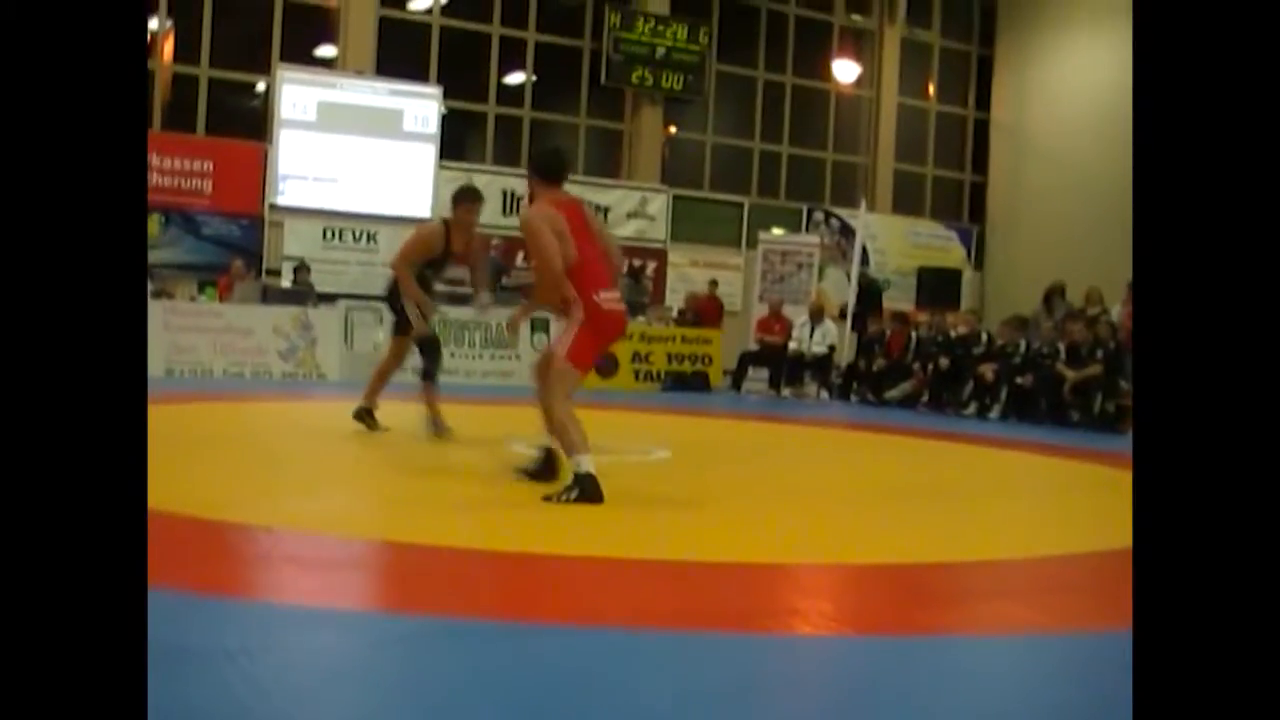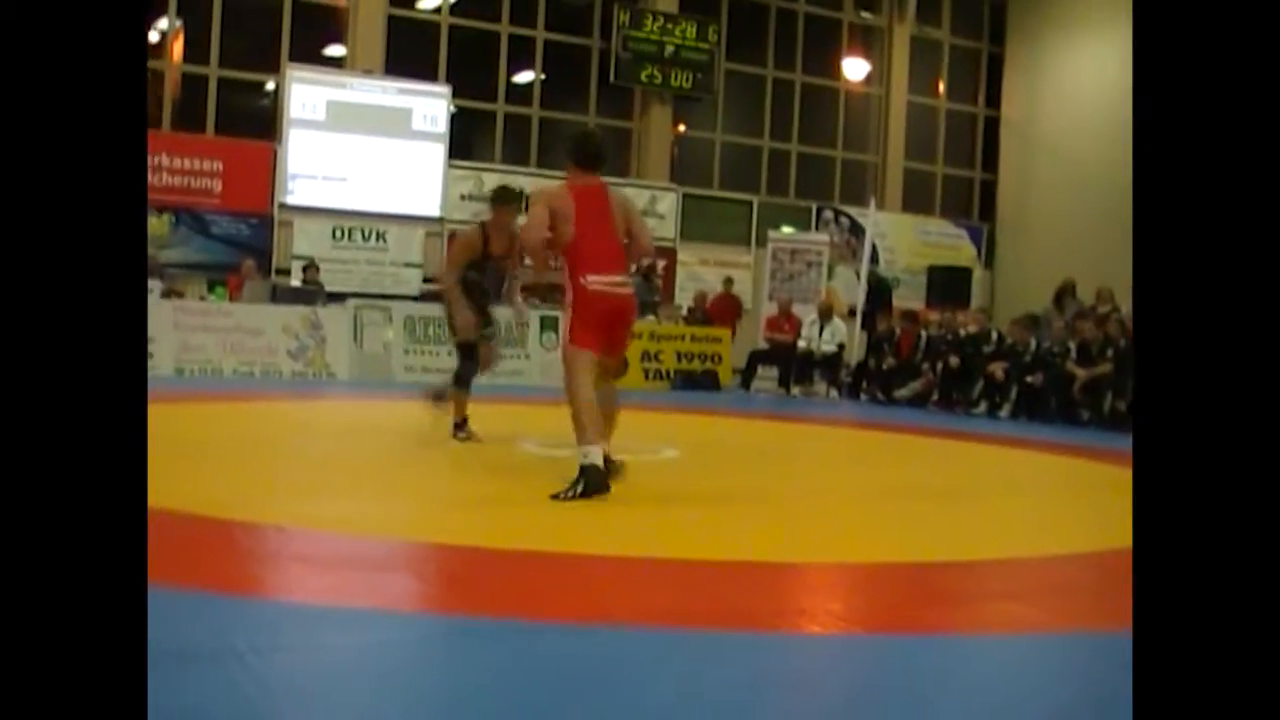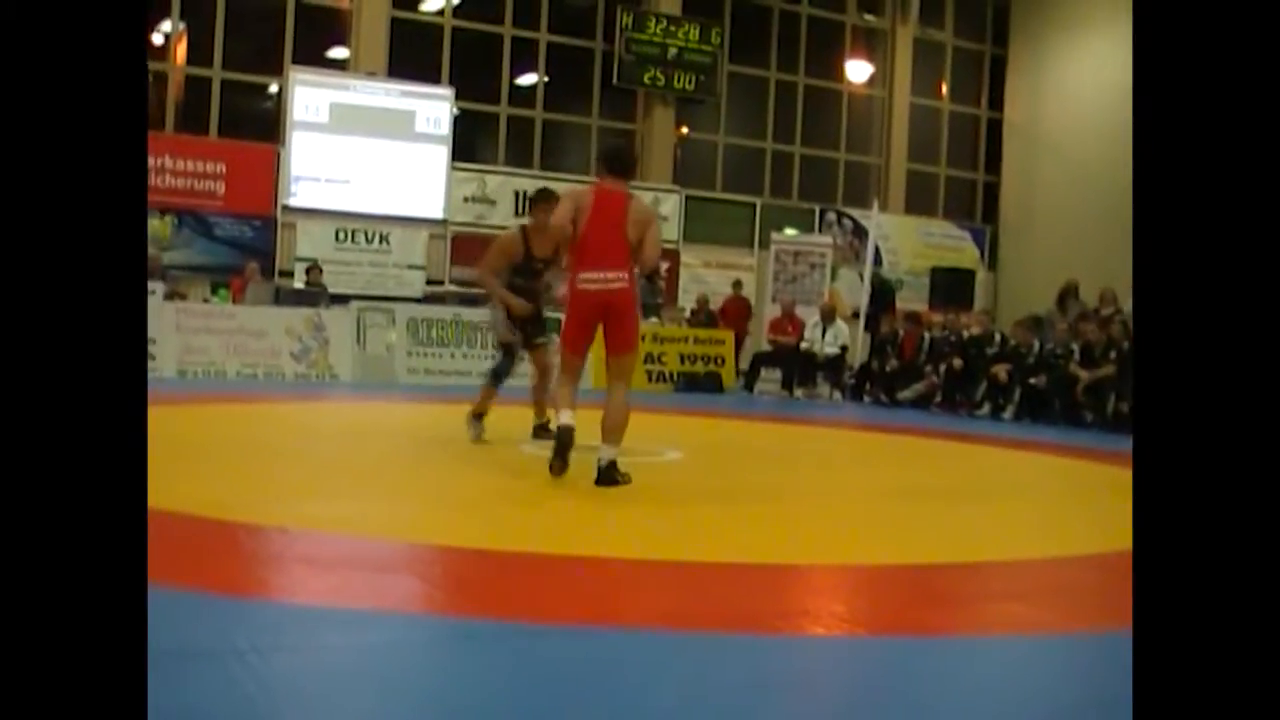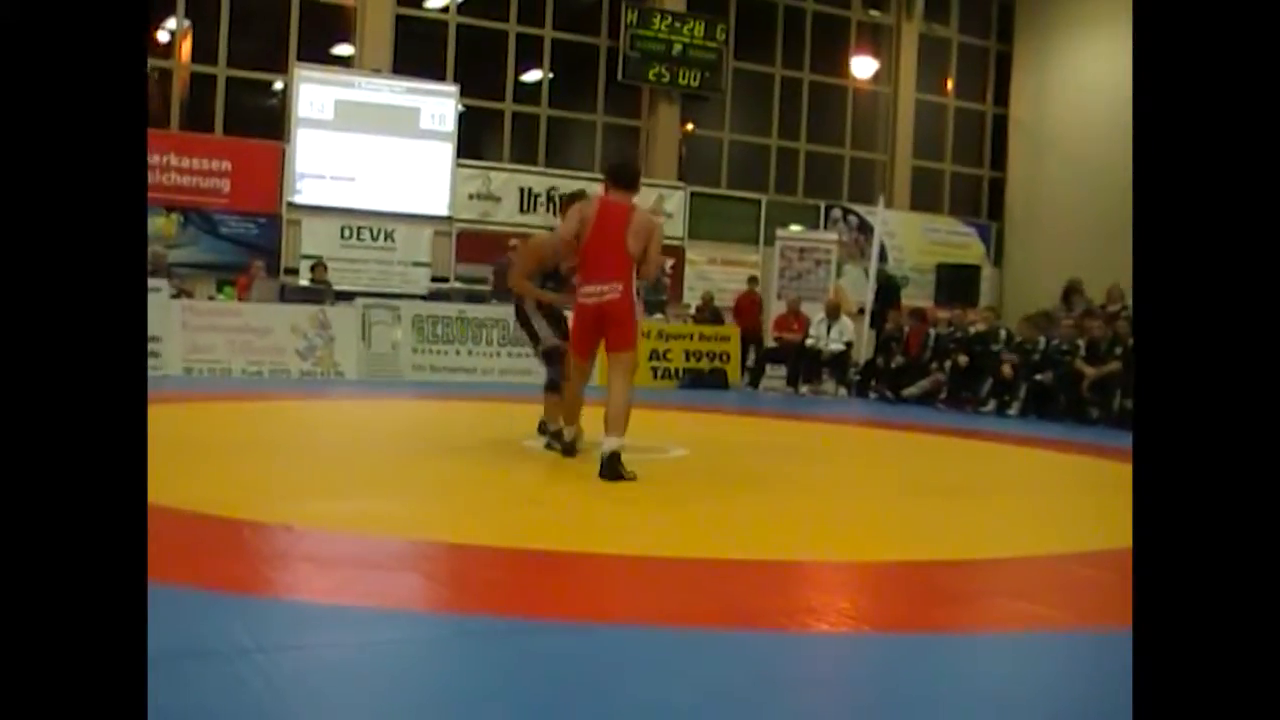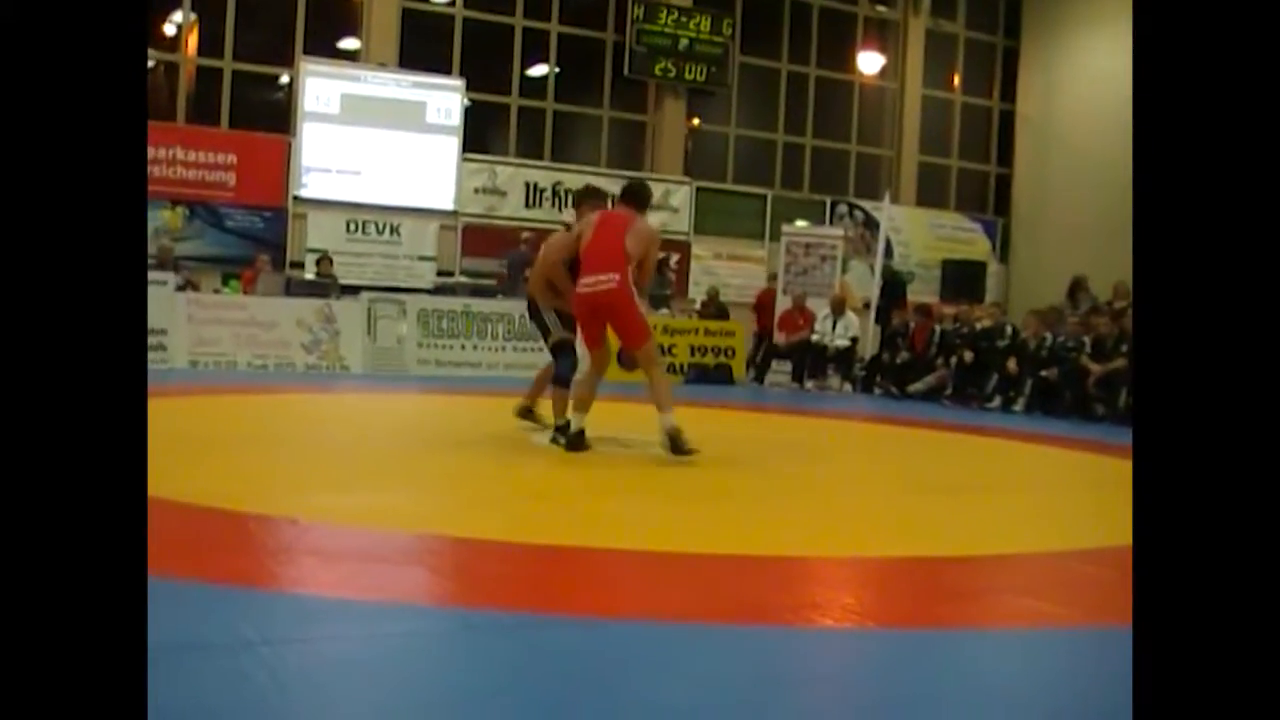
dt=0.3s
person 1, frame 1
left shoulder: (534, 215)
right shoulder: (582, 209)
left elbow: (552, 272)
right elbow: (616, 259)
left wrist: (527, 308)
left hip: (590, 312)
right hip: (611, 307)
left knee: (555, 395)
right knee: (545, 369)
left ankle: (586, 481)
right ankle: (549, 457)
person 1, frame 2
left shoulder: (549, 196)
right shoulder: (619, 199)
left elbow: (532, 244)
right elbow: (645, 247)
left wrist: (551, 248)
left hip: (587, 293)
right hip: (623, 294)
left knee: (578, 382)
right knee: (605, 377)
left ankle: (591, 471)
right ankle: (600, 458)
person 1, frame 3
left shoulder: (577, 197)
right shoulder: (644, 211)
left elbow: (558, 227)
right elbow: (650, 261)
left wrist: (577, 247)
left hip: (583, 291)
right hip: (621, 291)
left knee: (568, 375)
right knee: (619, 383)
left ankle: (564, 428)
right ankle: (607, 464)
person 1, frame 4
left shoulder: (585, 209)
right shoulder: (647, 221)
left elbow: (562, 240)
right elbow: (651, 274)
left wrist: (579, 261)
left hip: (588, 300)
right hip: (621, 300)
left knee: (579, 375)
right knee: (620, 384)
left ankle: (568, 437)
right ankle: (610, 456)
person 1, frame 5
left shoulder: (590, 221)
right shoulder: (648, 231)
right elbow: (645, 276)
left hip: (584, 294)
right hip: (617, 291)
left knee: (598, 365)
right knee: (653, 366)
left ankle: (575, 432)
right ankle: (672, 433)
person 2, frame 1
left shoulder: (472, 238)
right shoulder: (433, 232)
left elbow: (478, 265)
right elbow: (399, 263)
left wrist: (482, 292)
right wrist: (422, 300)
left hip: (419, 292)
right hip: (405, 291)
left knee: (396, 355)
right knee: (431, 351)
left ankle: (365, 408)
right ankle: (434, 417)
person 2, frame 2
left shoulder: (514, 238)
right shoulder: (471, 236)
left elbow: (512, 271)
right elbow: (448, 276)
left wrist: (516, 299)
right wrist: (462, 310)
left hip: (481, 297)
right hip: (459, 297)
left knee: (488, 358)
right knee: (470, 358)
left ankle: (441, 393)
right ankle: (459, 422)
person 2, frame 3
left shoulder: (558, 241)
right shoulder: (512, 240)
left elbow: (553, 271)
right elbow: (484, 274)
right wrist: (510, 299)
left hip: (531, 305)
right hip: (505, 303)
left knee: (544, 366)
right knee: (510, 357)
left ankle: (541, 424)
right ankle: (477, 414)
person 2, frame 4
right shoulder: (544, 244)
right elbow: (514, 282)
right wrist: (552, 299)
left hip: (553, 306)
right hip: (531, 306)
left knee: (567, 364)
right knee: (557, 360)
left ankle: (547, 422)
right ankle: (554, 432)
person 2, frame 5
right shoulder: (564, 242)
right elbow: (536, 286)
right wrist: (568, 302)
left hip: (562, 303)
right hip: (544, 302)
left knee: (561, 360)
right knee: (567, 357)
left ankle: (526, 406)
right ankle: (560, 428)
